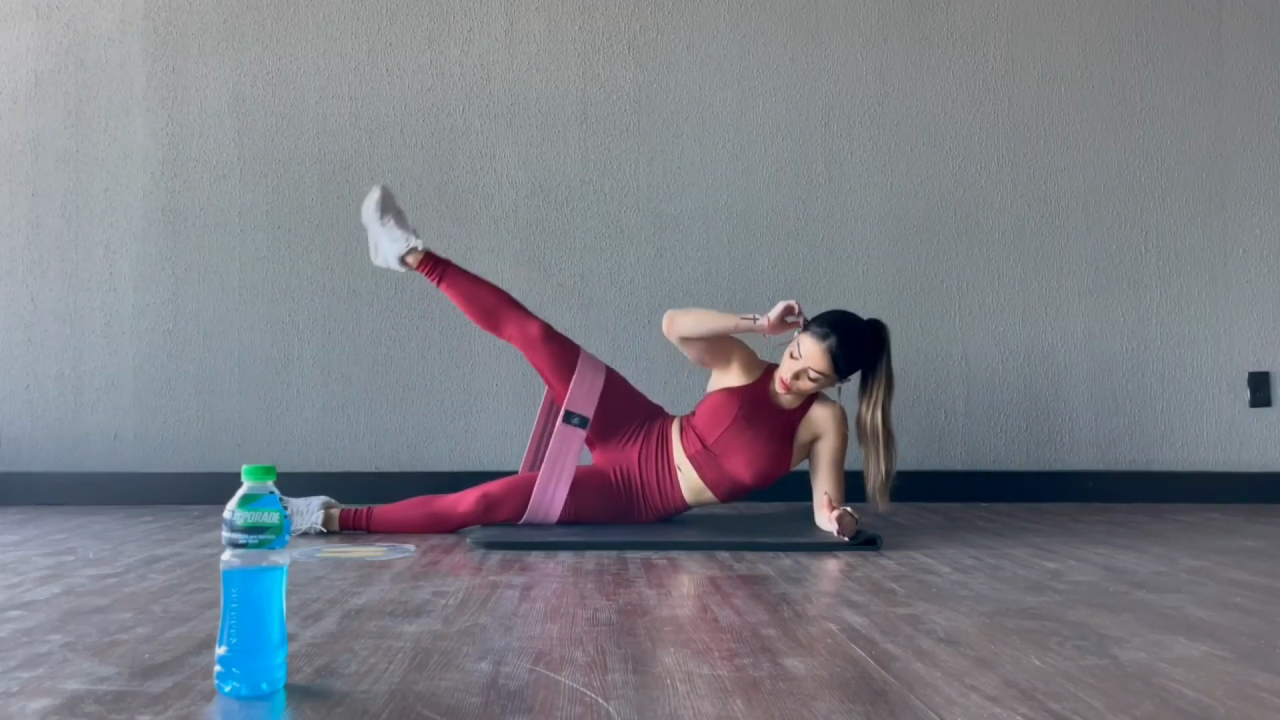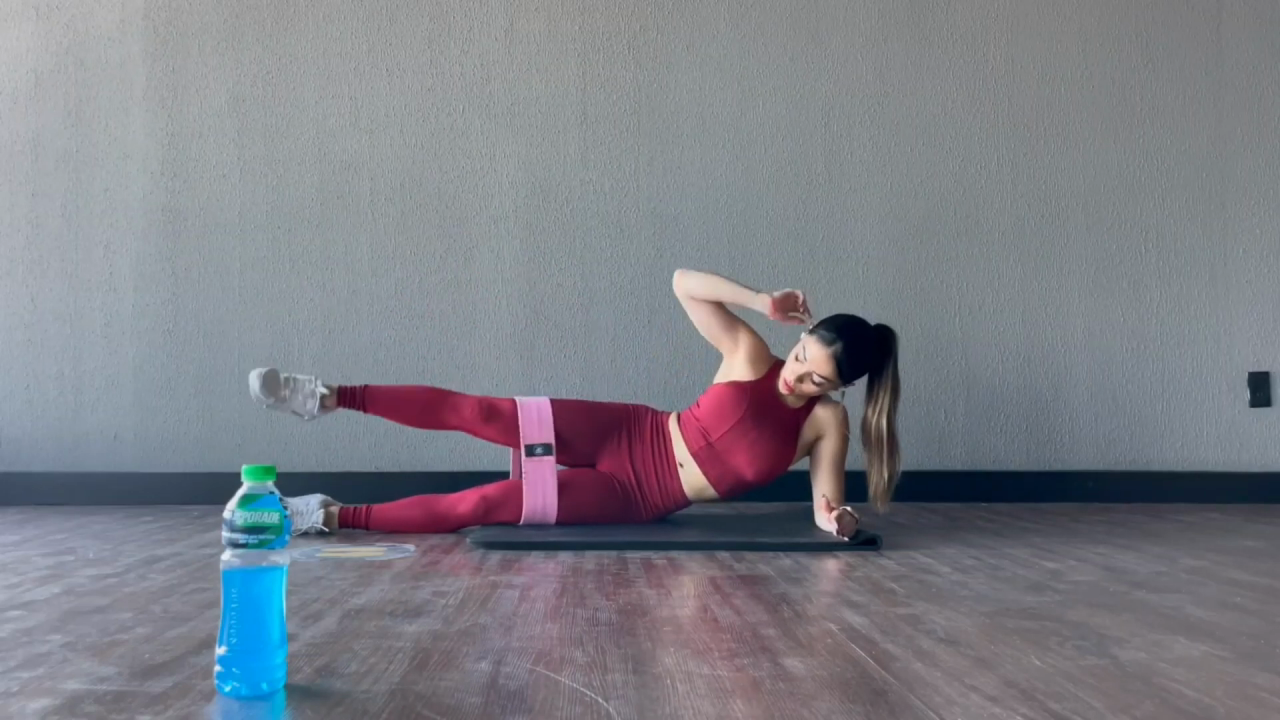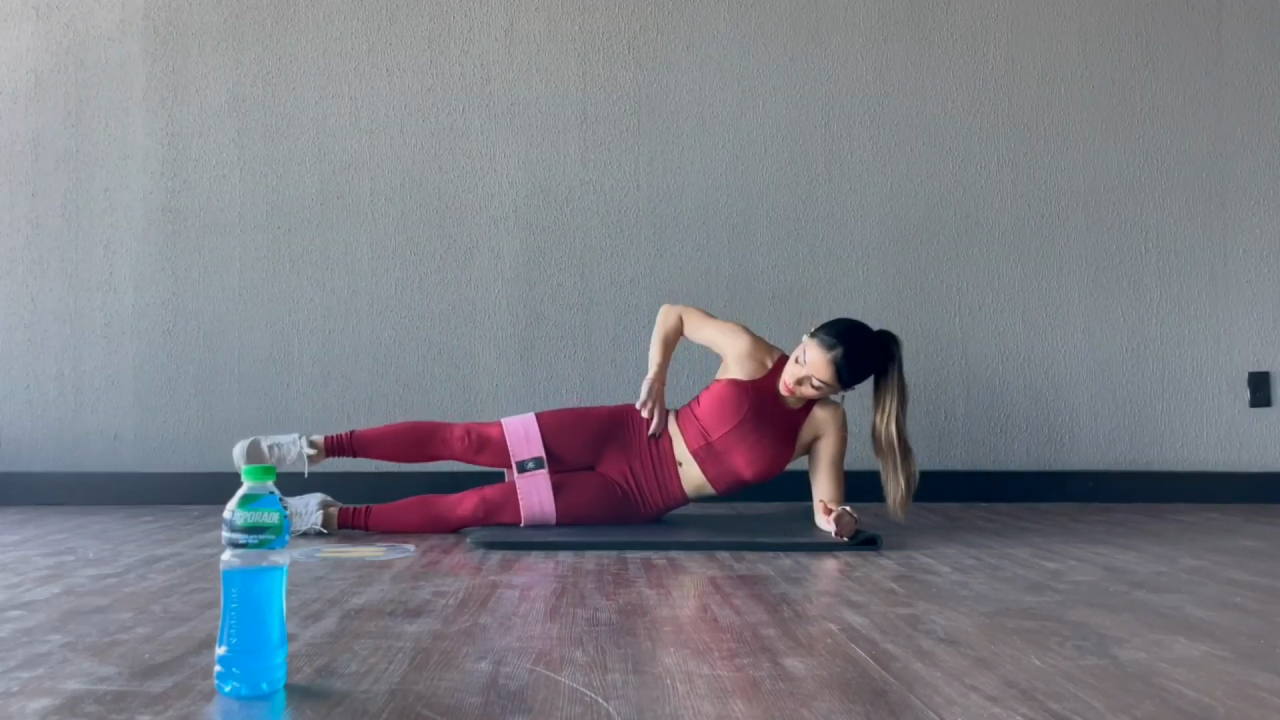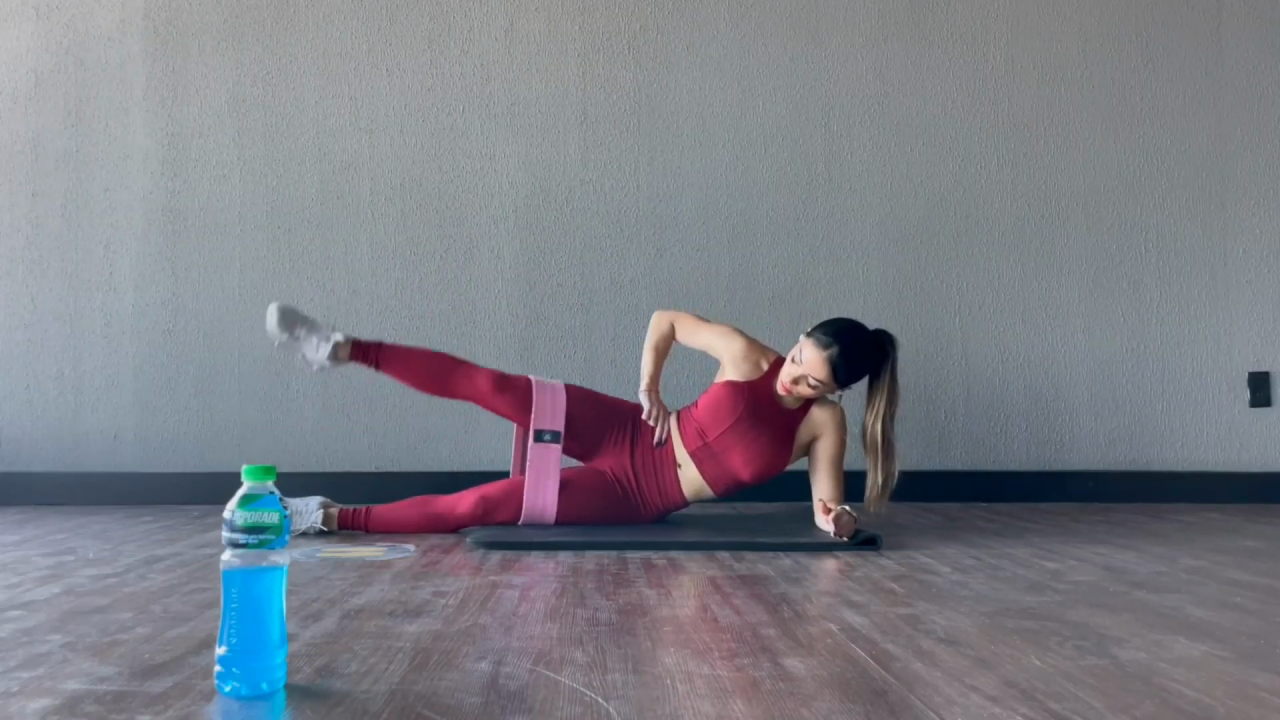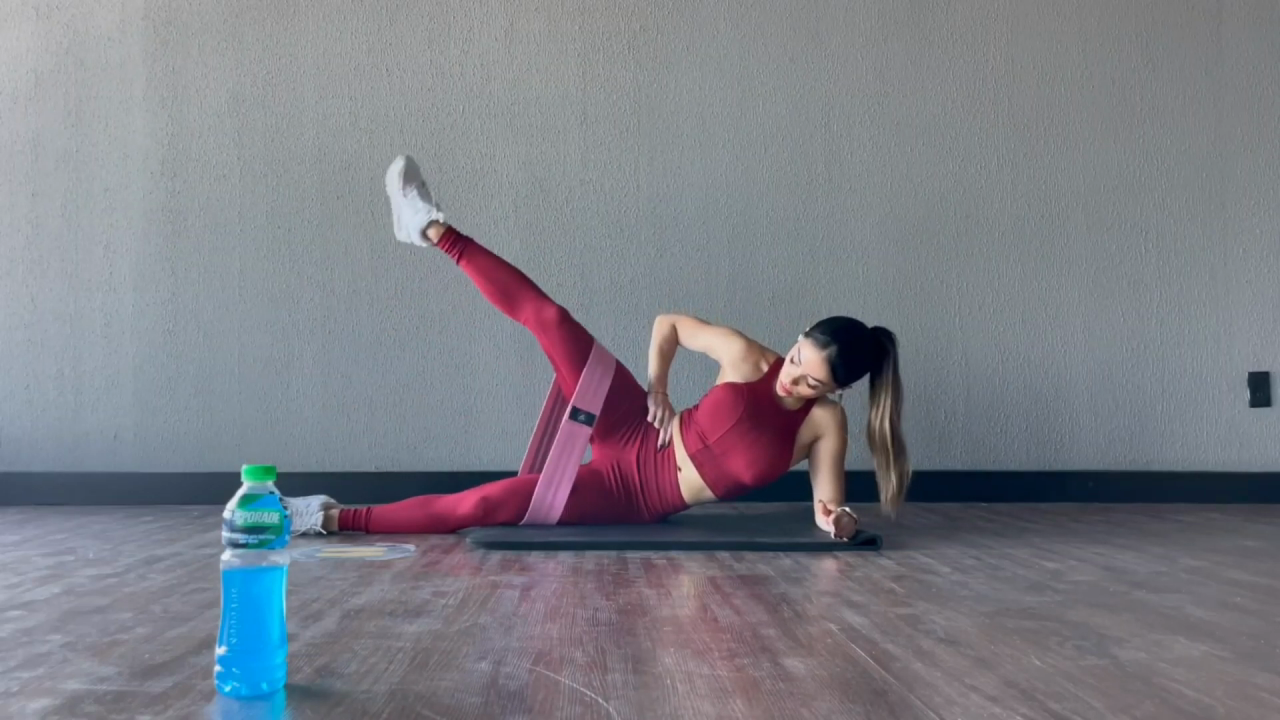
dt=0.4s
person 1, frame 1
left shoulder: (824, 420)
right shoulder: (744, 366)
left elbow: (827, 510)
right elbow: (673, 325)
left wrist: (836, 518)
right wrist: (758, 324)
left hip: (634, 496)
right hip: (637, 435)
left knee: (486, 504)
right knee: (533, 336)
left ankle: (338, 518)
right ankle: (412, 254)
person 1, frame 2
left shoulder: (827, 423)
right shoulder: (750, 355)
left elbow: (828, 506)
right elbow: (683, 279)
left wrist: (837, 518)
right wrist: (759, 301)
left hip: (635, 499)
right hip: (627, 437)
left knee: (484, 506)
right knee: (477, 412)
left ankle: (333, 514)
right ankle: (330, 397)
person 1, frame 3
left shoulder: (825, 423)
right shoulder: (751, 352)
left elbow: (825, 506)
right elbow: (673, 313)
left wrist: (836, 519)
right wrist: (654, 380)
left hip: (635, 498)
right hip: (621, 438)
left knee: (484, 507)
right knee: (469, 439)
left ankle: (331, 515)
right ankle: (317, 447)
person 1, frame 4
left shoulder: (825, 427)
right shoulder: (750, 357)
left elbow: (829, 506)
right elbow: (666, 319)
left wrist: (836, 521)
right wrist: (650, 390)
left hip: (638, 510)
right hip: (627, 437)
left knee: (484, 506)
right knee: (492, 387)
left ankle: (336, 516)
right ankle: (345, 349)
person 1, frame 5
left shoulder: (825, 422)
right shoulder: (746, 358)
left elbow: (829, 508)
right elbow: (667, 323)
left wrist: (834, 521)
right wrist: (656, 390)
left hip: (635, 500)
right hip: (634, 439)
left knee: (483, 506)
right knee: (550, 322)
left ankle: (337, 519)
right ankle: (431, 228)
